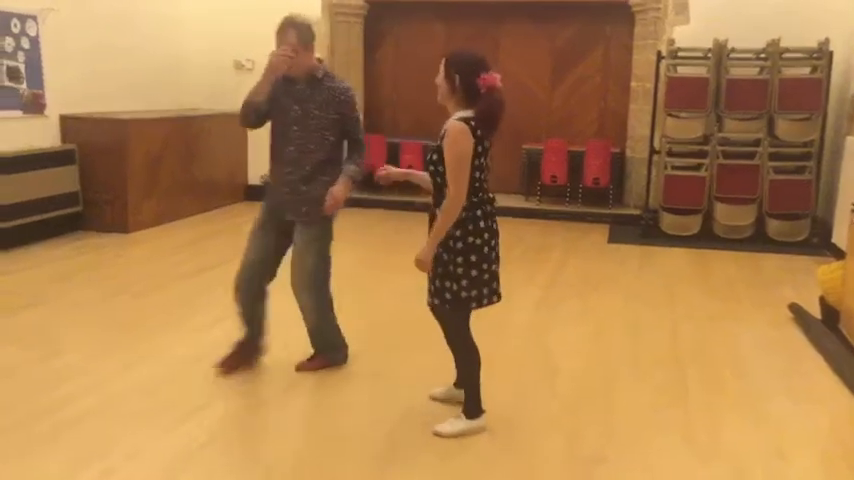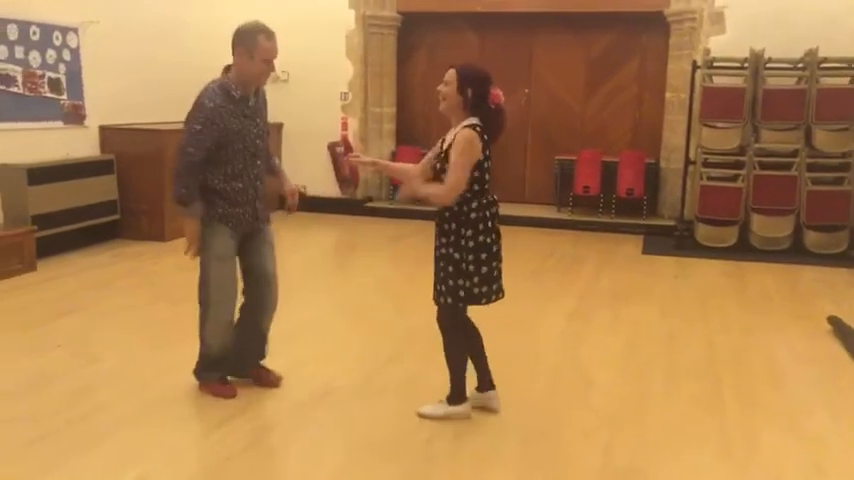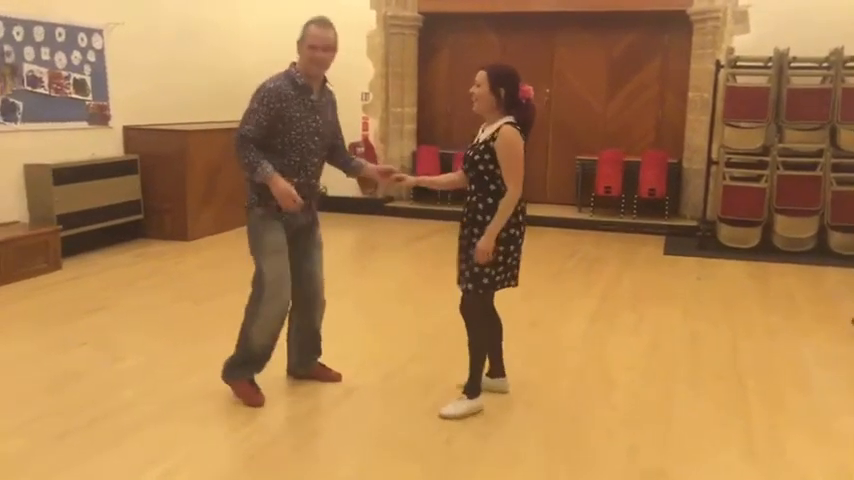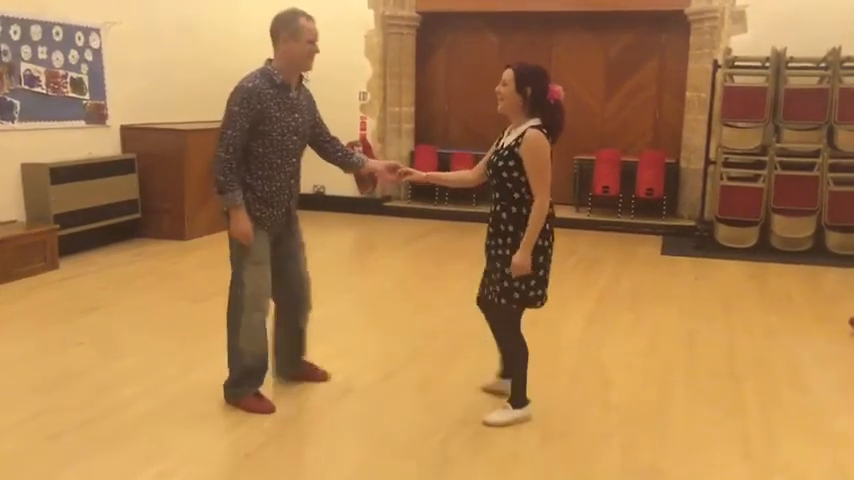
dt=1s
person 1, frame 1
left shoulder: (337, 91)
right shoulder: (278, 83)
left elbow: (357, 145)
right elbow: (249, 120)
left wrist: (344, 183)
right wrist: (268, 76)
left hip: (313, 203)
right hip: (278, 198)
left knee: (307, 282)
right knee: (250, 275)
left ankle: (331, 350)
right ankle: (250, 343)
person 1, frame 2
left shoulder: (258, 95)
right shoulder: (212, 103)
right elbow: (188, 165)
left wrist: (282, 177)
right wrist: (192, 219)
left hip: (256, 211)
right hip: (219, 215)
left knee: (265, 289)
right knee: (220, 298)
left ankle: (246, 361)
right ankle: (211, 371)
person 1, frame 3
left shoulder: (327, 99)
right shoulder: (274, 90)
left elbow: (334, 150)
right elbow: (244, 143)
left wrist: (366, 168)
right wrist: (273, 180)
left hip: (306, 210)
right hip: (269, 209)
left knee: (311, 291)
right knee: (274, 293)
left ankle: (304, 360)
right ankle: (241, 370)
person 1, frame 4
left shoulder: (303, 96)
right shoulder: (251, 91)
left elbow: (325, 144)
right elbow: (227, 155)
left wrist: (370, 165)
right wrist: (236, 210)
left hip: (286, 213)
right hip: (254, 213)
left knee: (297, 291)
right knee: (252, 300)
left ankle: (290, 361)
right ankle: (242, 385)
person 2, frame 1
left shoulder: (458, 129)
right shoulder: (471, 123)
left elbow: (456, 196)
left wrist: (430, 245)
right wrist: (405, 175)
left hip: (464, 234)
right hip: (468, 232)
left knee: (455, 319)
right knee: (445, 309)
left ankle: (473, 413)
right ankle: (462, 385)
person 2, frame 2
left shoulder: (468, 136)
right shoulder: (456, 134)
left elbow: (448, 193)
right elbow: (419, 171)
left wrist: (415, 189)
right wrist: (375, 163)
left hip: (469, 236)
right hip: (459, 233)
left knee: (449, 317)
right knee: (456, 315)
left ankle: (457, 400)
right ankle: (486, 390)
person 2, frame 3
left shoulder: (508, 133)
right shoulder: (485, 130)
left elbow: (513, 191)
right elbow: (463, 178)
left wrist: (490, 236)
right wrist: (416, 181)
left hip: (497, 230)
right hip: (478, 225)
left knee: (471, 306)
right knee: (481, 304)
left ankle: (472, 394)
right ankle: (496, 374)
person 2, frame 4
left shoulder: (534, 137)
right shoulder: (509, 133)
left elbow: (541, 200)
right elbow: (475, 176)
left wrist: (526, 250)
right wrist: (424, 177)
left hip: (523, 238)
right hip: (503, 234)
left knee: (507, 317)
right knee: (490, 304)
left ankle: (519, 403)
right ankle: (507, 376)
